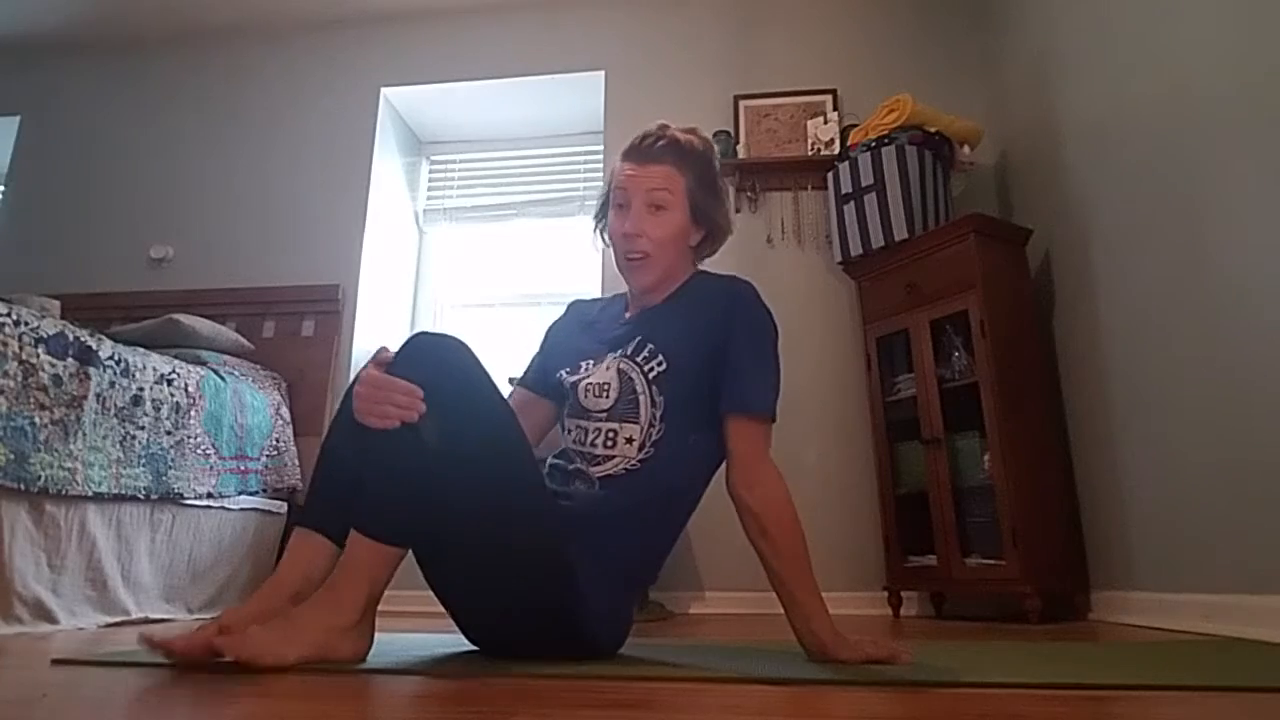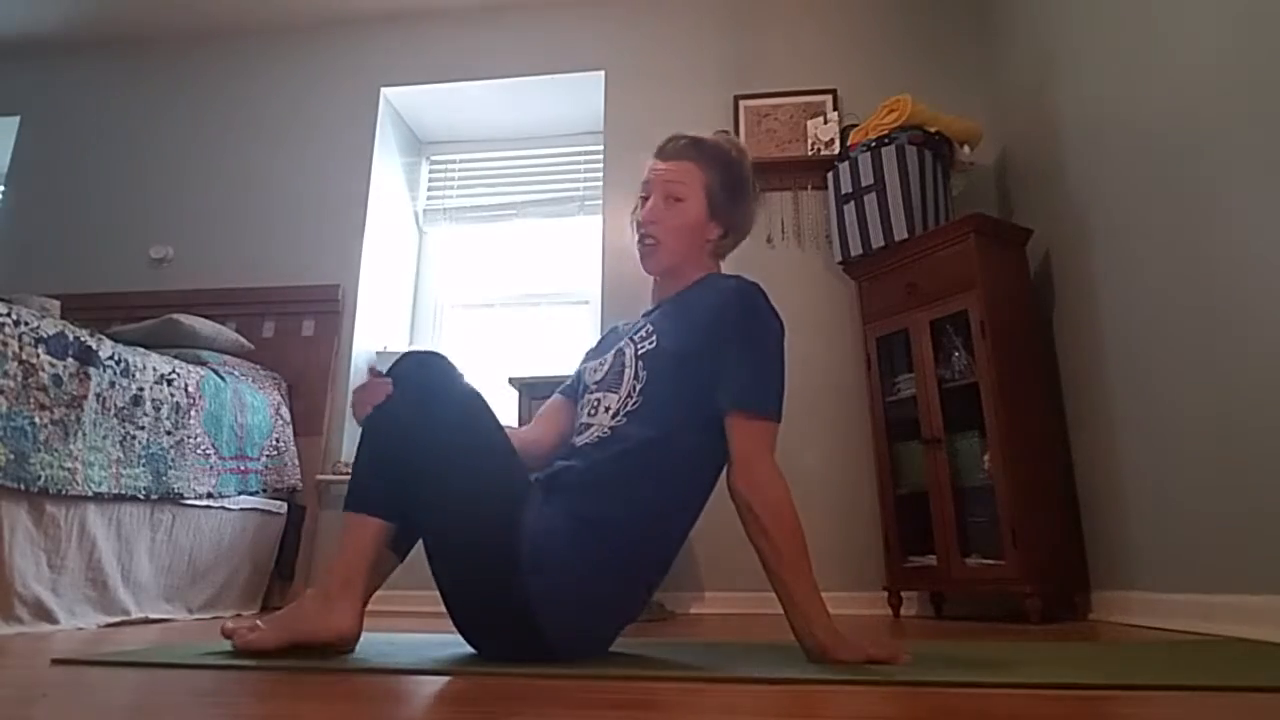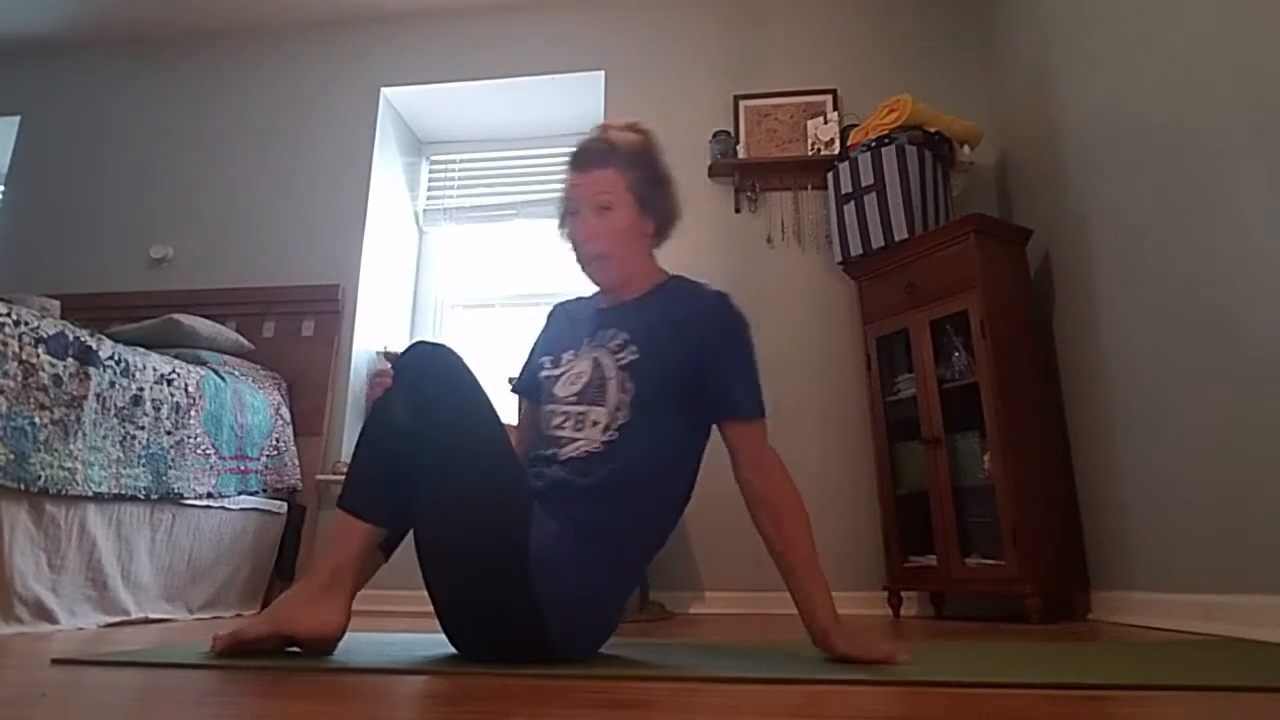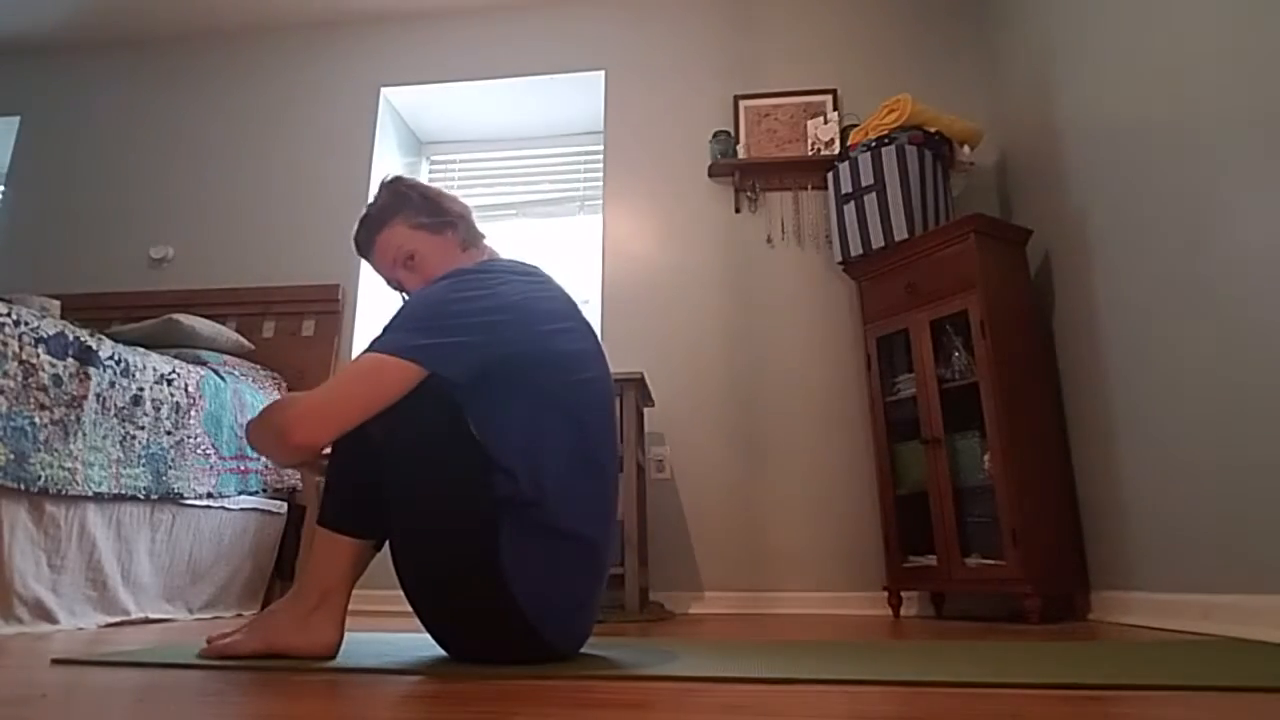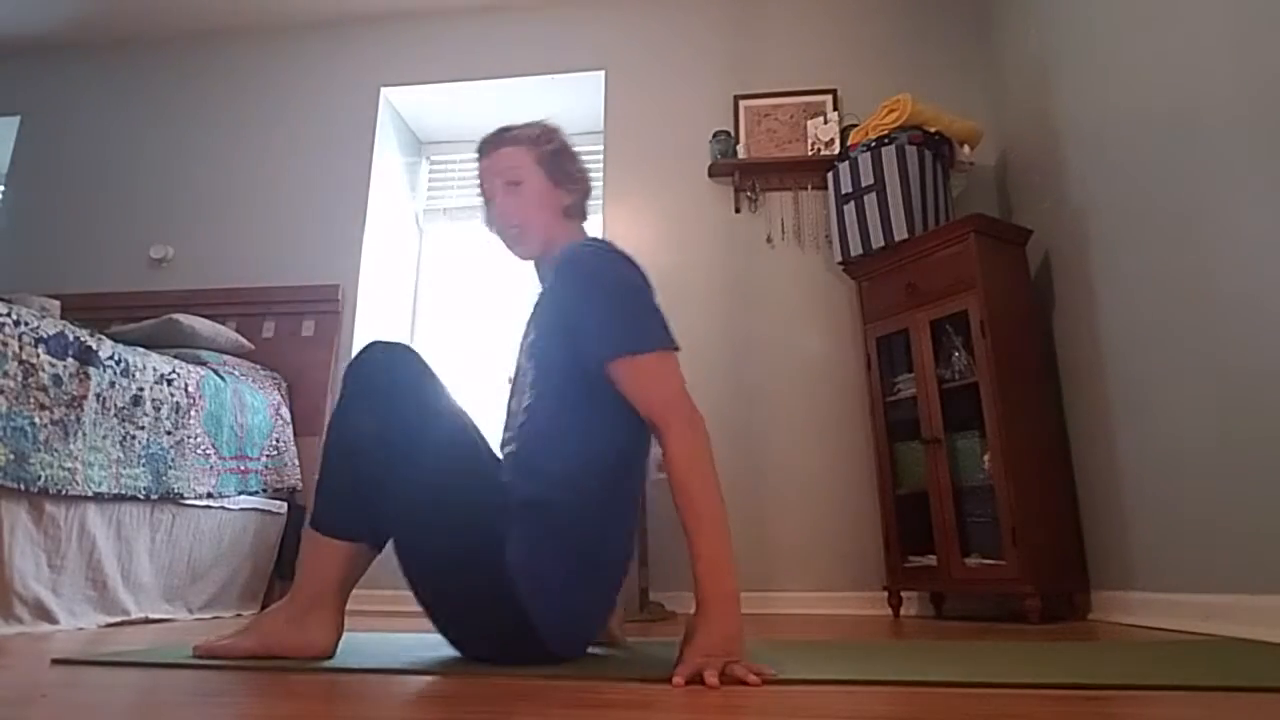
dt=1s
person 1, frame 1
left shoulder: (730, 309)
right shoulder: (578, 322)
left elbow: (752, 477)
right elbow: (501, 440)
left wrist: (819, 634)
right wrist: (394, 410)
left hip: (575, 604)
right hip: (515, 584)
left knee: (437, 361)
right knee: (407, 374)
left ankle: (340, 613)
right ankle: (279, 598)
person 1, frame 2
left shoulder: (736, 307)
right shoulder: (619, 338)
left elbow: (752, 474)
right elbow: (534, 445)
right wrist: (399, 419)
left hip: (557, 594)
right hip: (526, 593)
left knee: (425, 373)
right knee: (413, 398)
left ankle: (334, 596)
right ankle: (342, 601)
person 1, frame 3
left shoulder: (700, 316)
right shoulder: (565, 319)
left elbow: (758, 470)
left wrist: (822, 621)
right wrist: (413, 415)
left hip: (556, 597)
right hip: (520, 591)
left knee: (429, 370)
left ankle: (322, 593)
right ankle: (329, 592)
person 1, frame 4
left shoulder: (467, 295)
right shoulder: (524, 290)
left elbow: (304, 428)
left wrist: (262, 428)
left hip: (523, 602)
right hip: (551, 601)
left knee: (391, 402)
left ankle: (313, 611)
right ankle: (316, 606)
person 1, frame 5
left shoulder: (592, 272)
right shoulder: (568, 287)
left elbow: (678, 422)
left wrist: (718, 613)
left hip: (535, 598)
right hip: (544, 598)
left knee: (385, 374)
left ankle: (309, 613)
right ankle: (315, 605)
